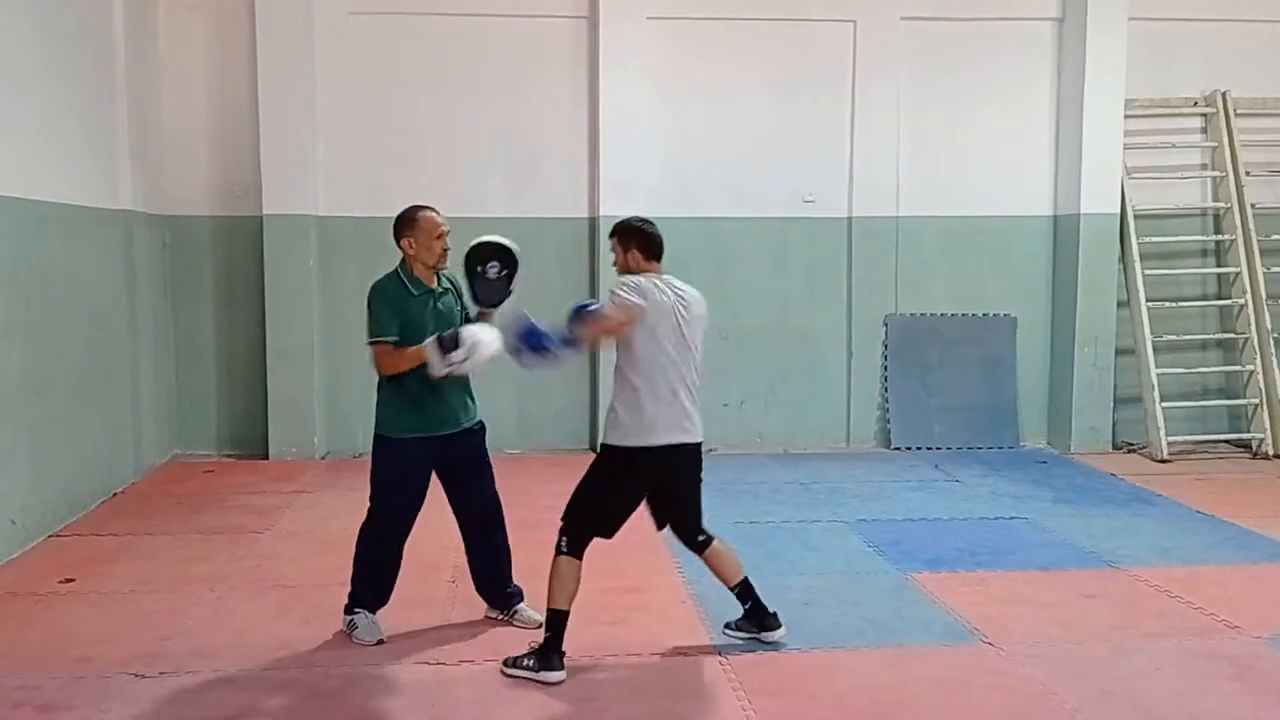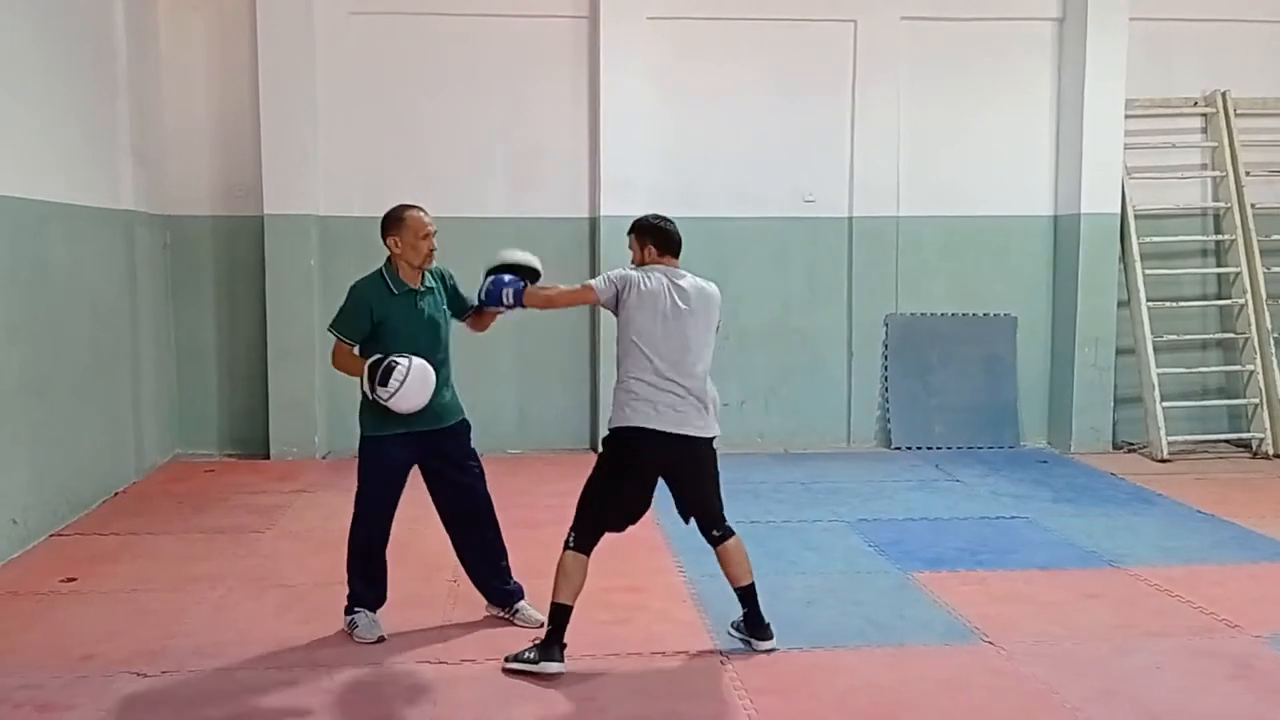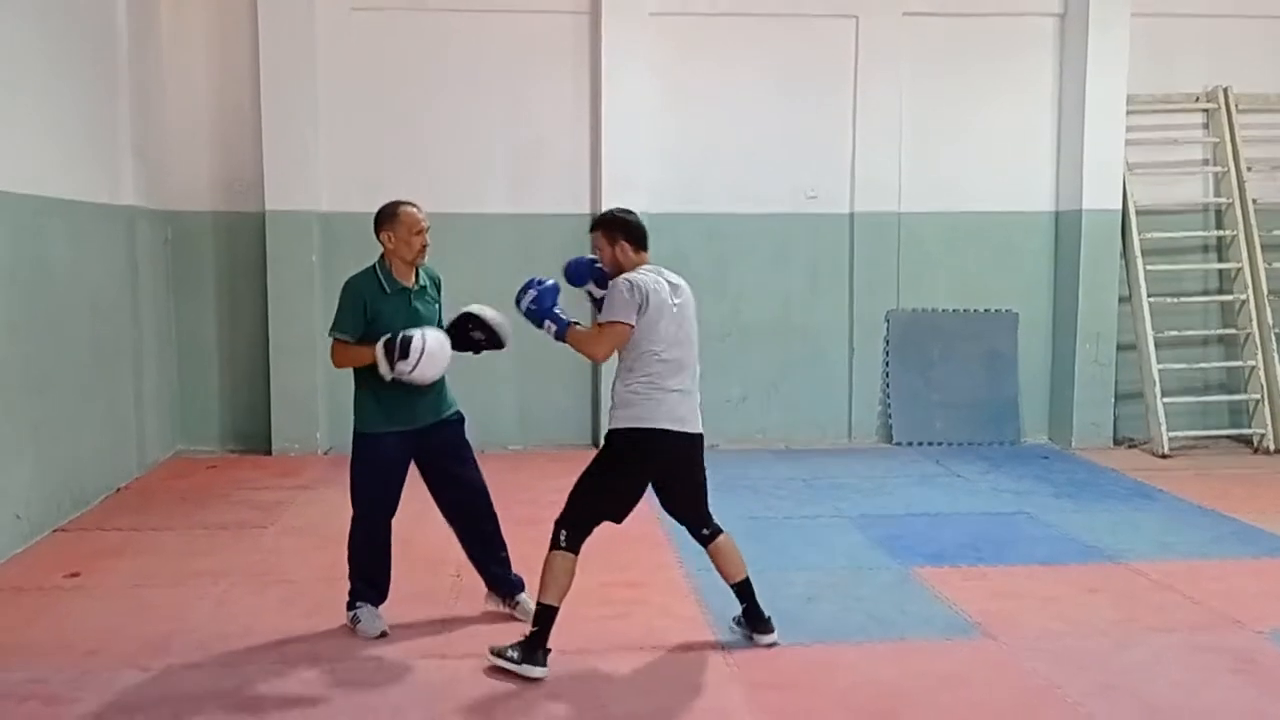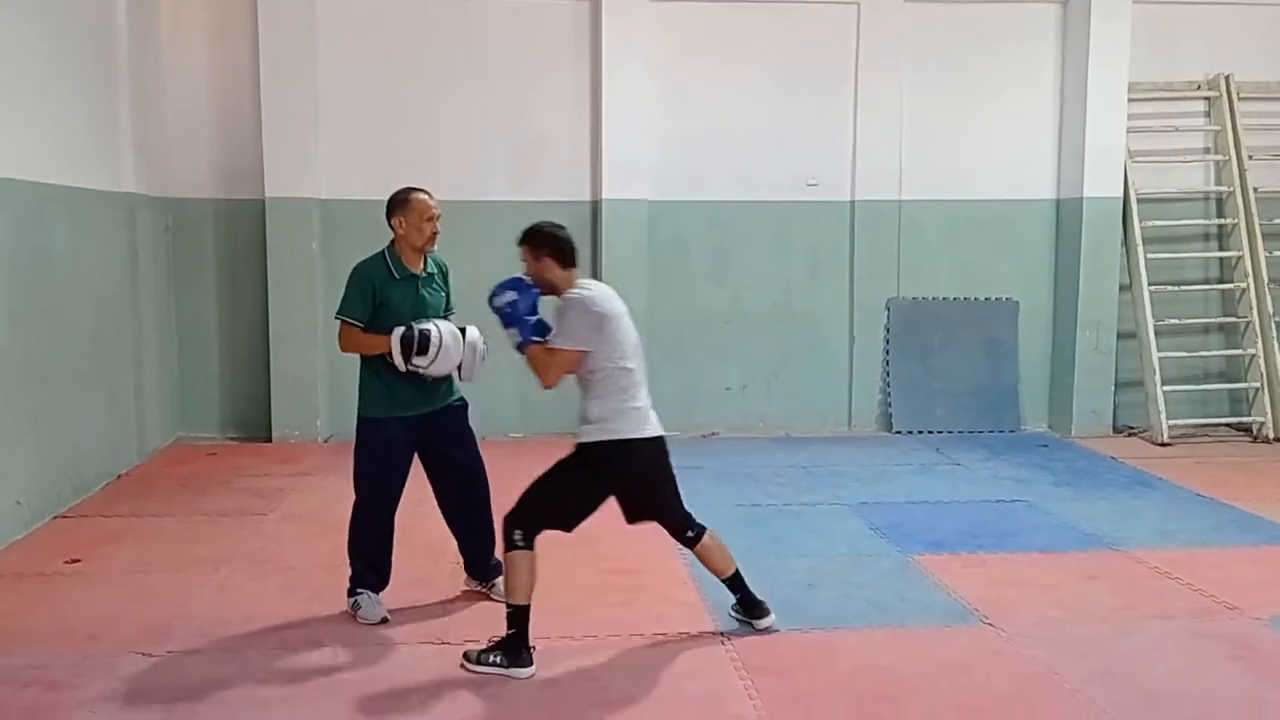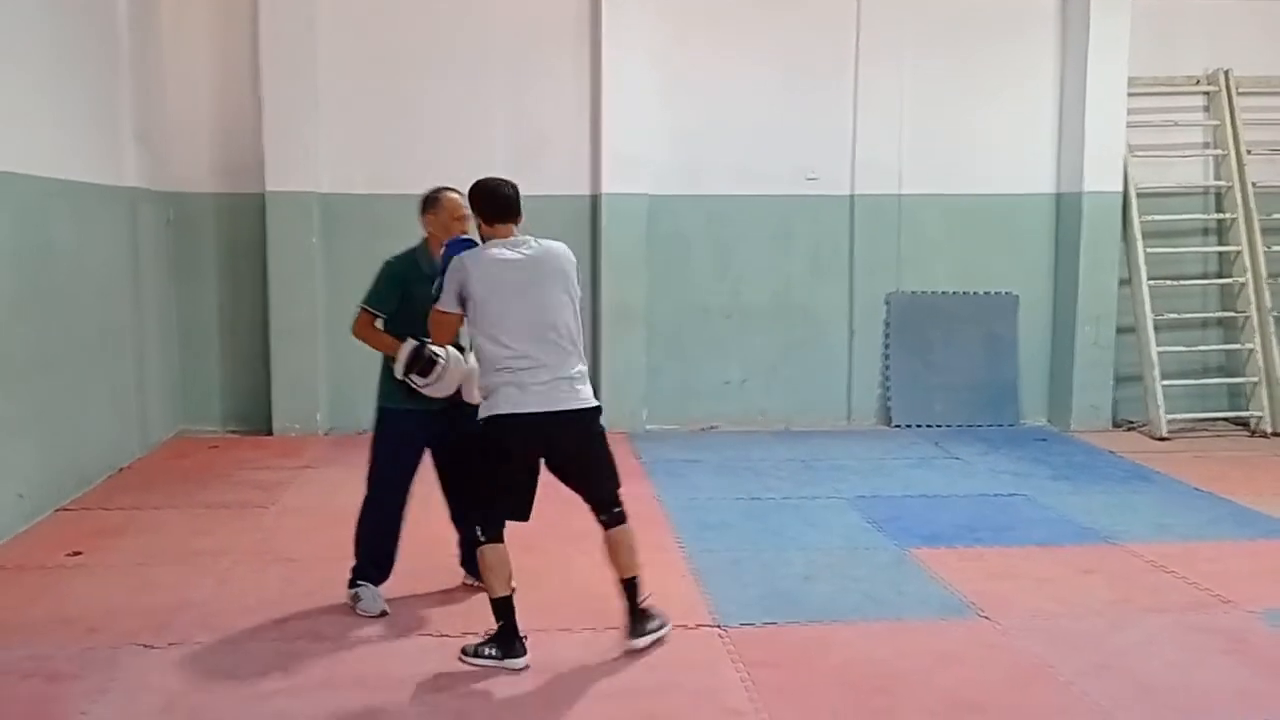
dt=0.2s
person 1, frame 1
left shoulder: (634, 289)
right shoulder: (691, 297)
left elbow: (617, 322)
left wrist: (565, 341)
right wrist: (591, 324)
left hip: (635, 445)
right hip: (685, 442)
left knee: (573, 536)
right knee: (694, 533)
left ankle: (549, 652)
right ankle: (760, 616)
person 1, frame 2
left shoulder: (628, 281)
right shoulder: (710, 294)
left elbow: (567, 297)
left wrist: (509, 293)
left hip: (636, 431)
right hip: (695, 433)
left knee: (584, 531)
right knee: (717, 528)
left ankle: (551, 645)
right ankle: (756, 623)
person 1, frame 3
left shoulder: (630, 286)
right shoulder: (679, 285)
left elbow: (599, 349)
left wrist: (552, 320)
right wrist: (603, 290)
left hip: (639, 431)
right hip: (686, 431)
left knee: (568, 529)
right knee: (703, 526)
left ankle: (535, 646)
right ankle: (757, 619)
person 1, frame 4
left shoulder: (577, 304)
right shoulder: (601, 294)
left elbow: (550, 374)
left wrist: (520, 327)
right wrist: (532, 324)
left hip: (606, 443)
right hip: (647, 438)
left knee: (519, 527)
right knee: (683, 525)
left ankle: (516, 647)
right ankle: (751, 606)
person 1, frame 5
left shoulder: (467, 267)
right shoulder: (559, 255)
left elbow: (442, 333)
left wrist: (446, 287)
left hip: (508, 416)
right hip: (575, 408)
left knee: (487, 522)
right knee: (610, 510)
left ankle: (507, 639)
right ankle: (638, 617)
person 2, frame 1
left shoulder: (451, 284)
right shoulder: (386, 291)
right elbow: (388, 361)
left hip: (460, 426)
right hip: (403, 432)
left knee: (485, 514)
right knee: (388, 522)
left ankle: (503, 599)
right ankle: (361, 609)
person 2, frame 2
left shoulder: (442, 280)
right shoulder: (367, 292)
left elbow: (477, 321)
right elbow: (340, 355)
right wrist: (373, 370)
left hip: (445, 423)
right hip: (385, 430)
left knee: (474, 511)
right knee: (372, 519)
left ankle: (504, 597)
right ankle: (361, 608)
person 2, frame 3
left shoulder: (432, 281)
right shoulder: (360, 288)
right elbow: (340, 355)
right wrist: (382, 350)
left hip: (440, 418)
right hip: (381, 427)
left knee: (473, 502)
right knee: (373, 515)
left ankle: (506, 588)
right ankle: (364, 603)
person 2, frame 4
left shoulder: (439, 270)
right shoulder: (369, 274)
right elbow: (348, 338)
right wrist: (397, 341)
left hip: (443, 404)
right hip: (386, 412)
left knee: (469, 487)
right knee: (376, 500)
left ankle: (483, 572)
right ankle: (364, 589)
person 2, frame 5
right shoulder: (401, 269)
right elbow: (362, 325)
right wrist: (402, 354)
left hip: (455, 399)
right hip: (405, 402)
left knee: (470, 484)
right knee: (387, 492)
left ankle: (475, 565)
right ankle: (365, 580)
